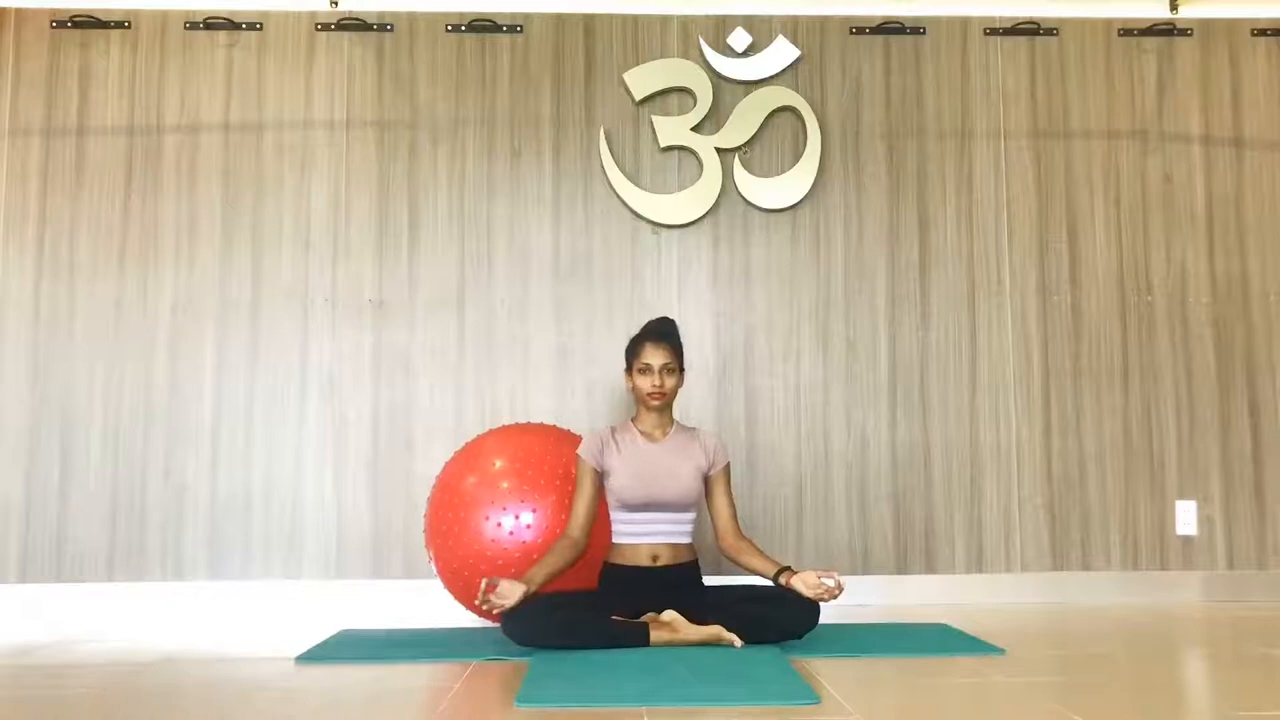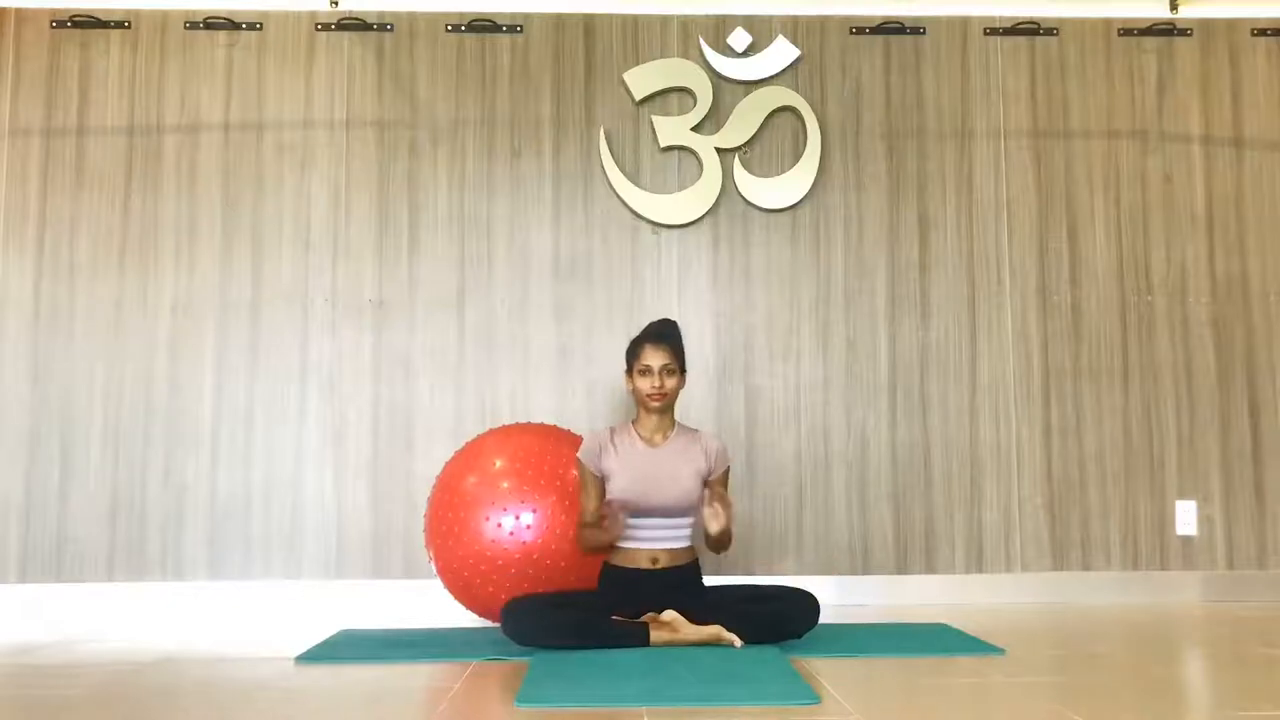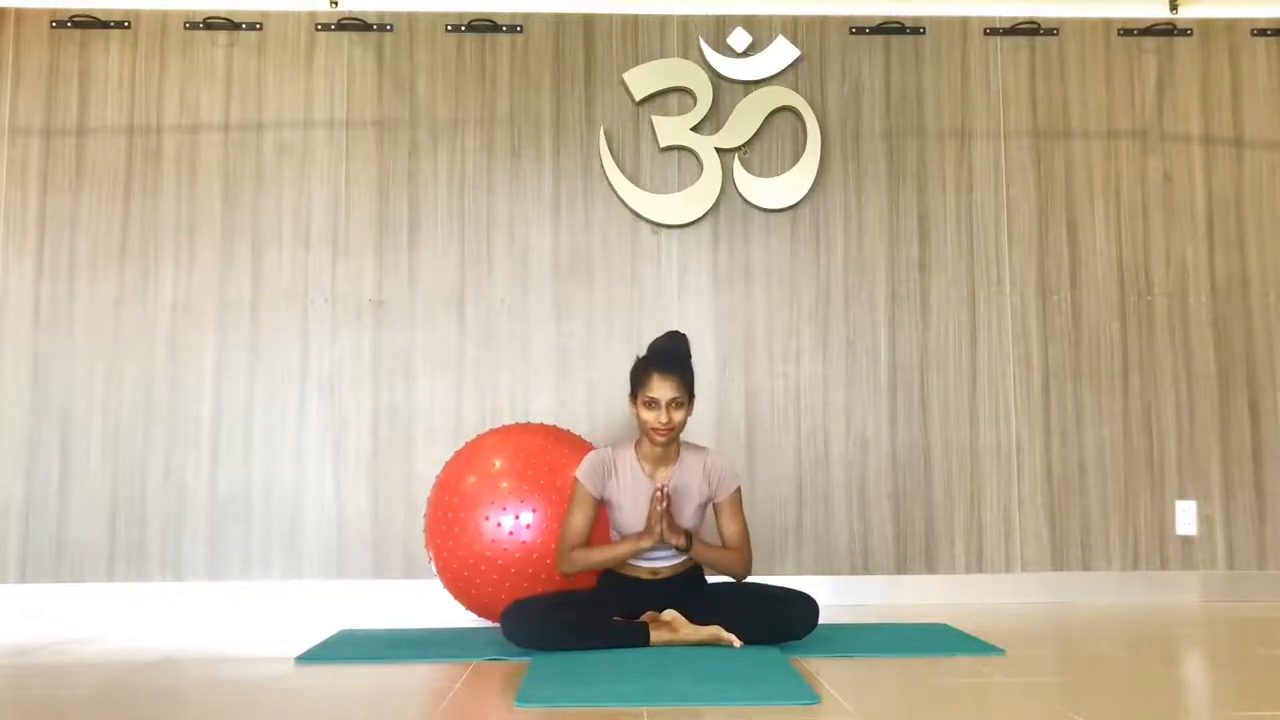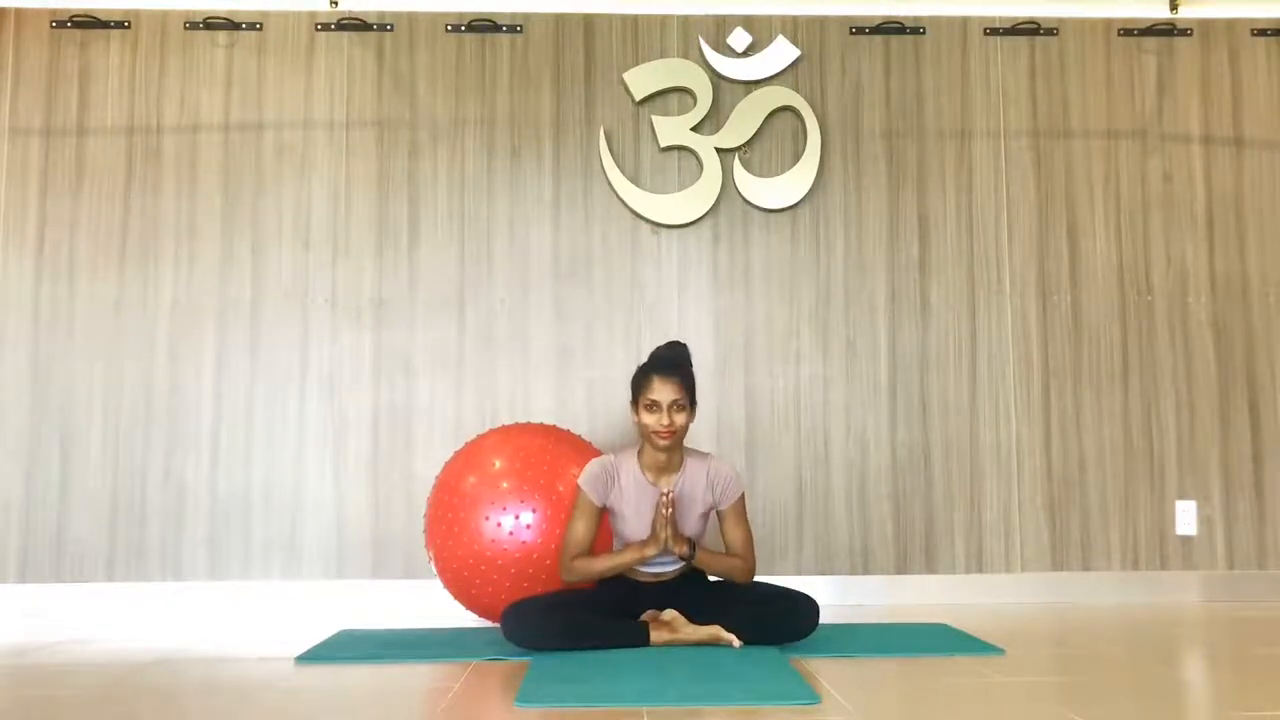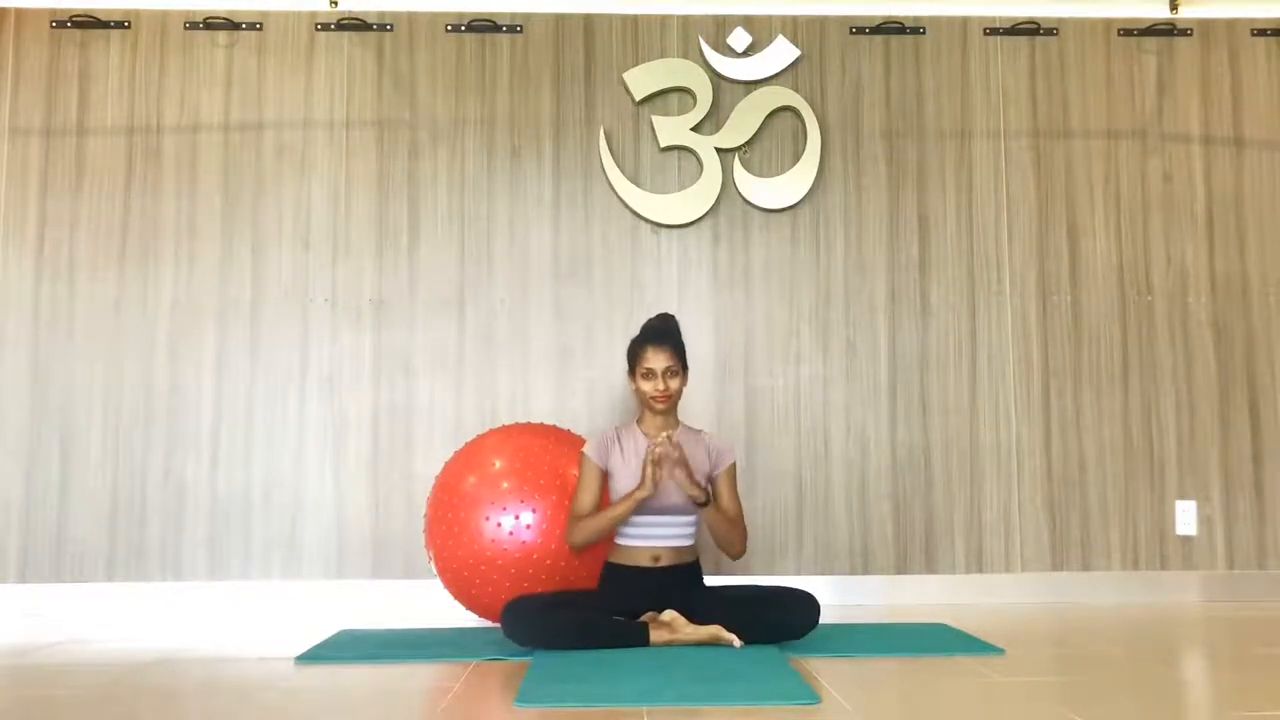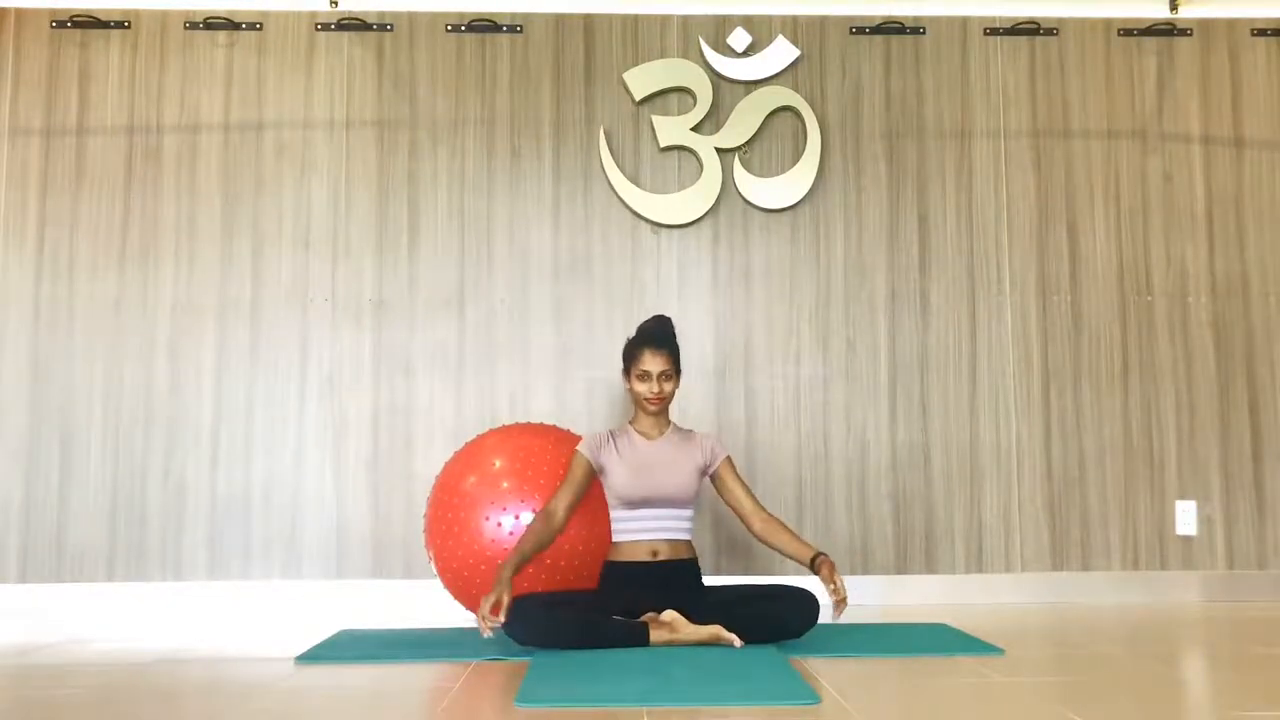
dt=0.7s
person 1, frame 1
left shoulder: (706, 446)
right shoulder: (600, 444)
left elbow: (730, 537)
right elbow: (574, 537)
left wrist: (788, 576)
right wrist: (526, 584)
left hip: (686, 588)
right hip: (618, 588)
left knee: (800, 609)
right knee: (520, 619)
left ankle: (636, 629)
right ankle: (675, 633)
person 1, frame 2
left shoulder: (708, 448)
right shoulder: (600, 445)
left elbow: (718, 544)
right elbow: (587, 533)
left wrist: (717, 531)
right wrist: (608, 531)
left hip: (687, 588)
right hip: (619, 588)
left knee: (802, 608)
right knee: (518, 617)
left ankle: (637, 627)
right ankle: (681, 632)
person 1, frame 3
left shoulder: (713, 468)
right shoulder: (601, 465)
left elbow: (741, 564)
right elbow: (568, 560)
left wrist: (681, 538)
right wrist: (643, 539)
left hip: (688, 591)
right hip: (619, 594)
left knee: (801, 611)
right knee: (518, 620)
left ankle: (635, 628)
right ankle: (671, 633)
person 1, frame 4
left shoulder: (718, 475)
right shoulder: (603, 472)
left elbow: (744, 569)
right elbow: (571, 568)
left wrist: (684, 546)
right wrist: (647, 547)
left hip: (690, 592)
right hip: (621, 594)
left knee: (801, 611)
right knee: (519, 621)
left ankle: (644, 627)
right ankle: (668, 633)
person 1, frame 5
left shoulder: (710, 449)
right shoulder: (606, 445)
left elbow: (736, 547)
right elbow: (576, 536)
left wrist: (698, 491)
right wrist: (642, 490)
left hip: (686, 588)
right hip: (620, 588)
left knee: (802, 609)
right knee: (518, 617)
right ankle: (668, 633)
person 1, frame 6
left shoulder: (703, 447)
right shoulder: (600, 446)
left elbow: (757, 518)
right elbow: (554, 514)
left wrist: (818, 560)
right wrist: (507, 574)
left hip: (686, 586)
right hip: (620, 587)
left knee: (801, 606)
right knee: (522, 616)
left ankle: (639, 628)
right ankle: (670, 633)
